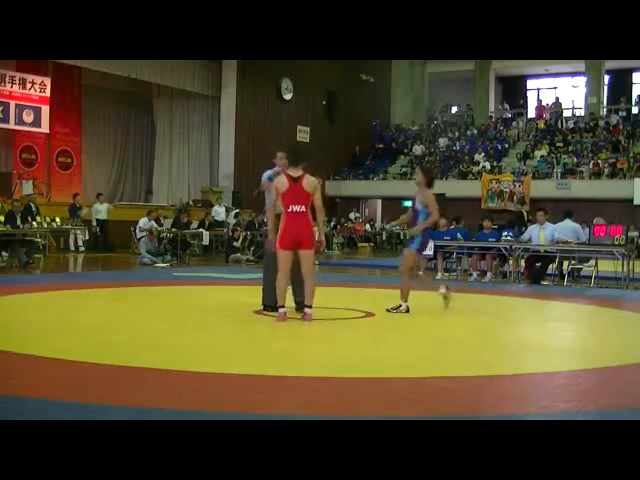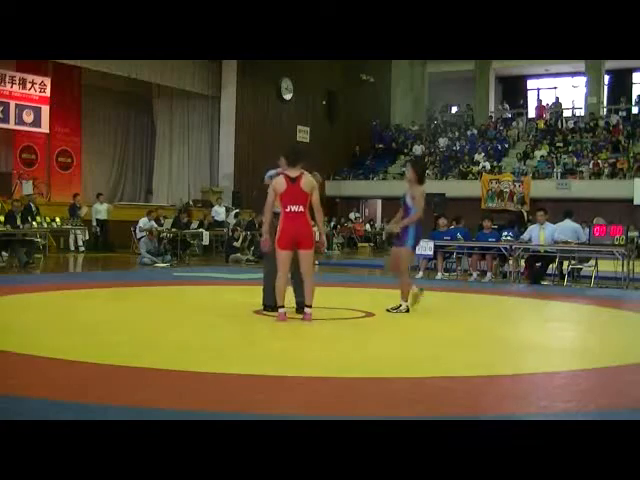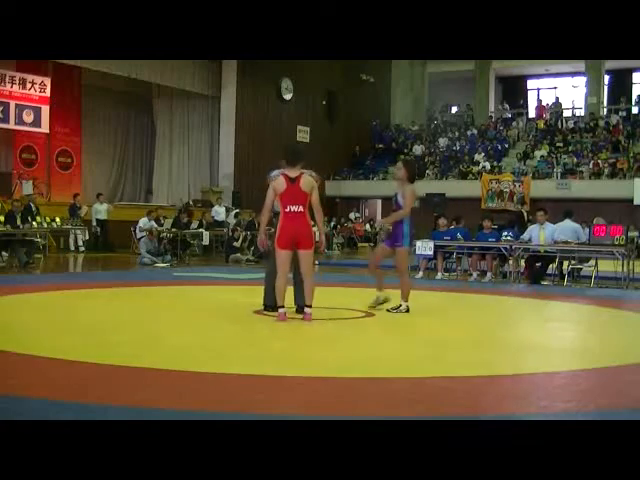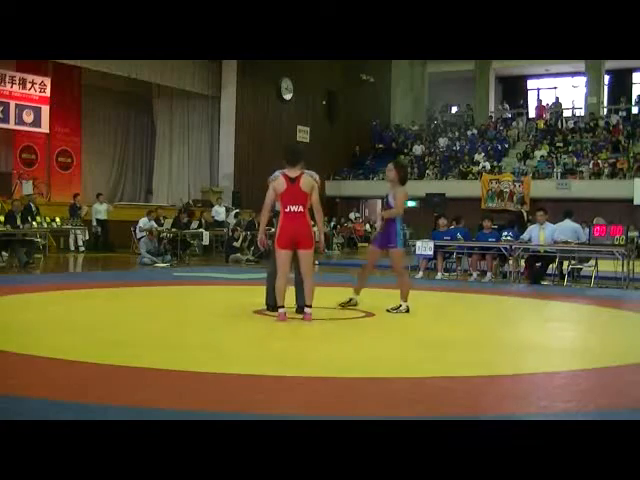
dt=0.1s
person 1, frame 1
left shoulder: (278, 181)
right shoulder: (312, 182)
left elbow: (271, 210)
right elbow: (319, 210)
left wrist: (271, 233)
right wrist: (321, 233)
left hip: (287, 229)
right hip: (306, 230)
left knee: (283, 274)
right knee: (308, 274)
left ankle: (281, 311)
right ankle: (308, 311)
person 1, frame 2
left shoulder: (276, 181)
right shoulder: (310, 181)
left elbow: (268, 210)
right elbow: (317, 209)
left wrist: (265, 233)
right wrist: (322, 233)
left hip: (285, 229)
right hip: (304, 229)
left knee: (282, 273)
right knee: (307, 274)
left ankle: (281, 311)
right ankle: (308, 311)
person 1, frame 3
left shoulder: (276, 182)
right shoulder: (310, 181)
left elbow: (266, 209)
right elbow: (317, 209)
left wrist: (262, 233)
right wrist: (322, 233)
left hip: (285, 229)
right hip: (304, 229)
left knee: (282, 273)
right knee: (307, 274)
left ankle: (281, 311)
right ankle: (308, 311)
person 1, frame 4
left shoulder: (276, 182)
right shoulder: (310, 181)
left elbow: (266, 209)
right elbow: (317, 209)
left wrist: (261, 232)
right wrist: (321, 233)
left hip: (285, 229)
right hip: (304, 229)
left knee: (282, 273)
right knee: (307, 274)
left ankle: (281, 311)
right ankle: (308, 311)
person 2, frame 1
right shoulder: (270, 174)
right elbow: (265, 185)
right wrist: (274, 175)
right hip: (275, 220)
left knee: (296, 262)
right knee: (271, 262)
left ankle: (300, 301)
right ankle: (269, 302)
person 2, frame 2
right shoulder: (274, 175)
right elbow: (268, 181)
right wrist: (277, 174)
right hip: (276, 220)
left knee: (298, 263)
right knee: (272, 262)
left ankle: (301, 302)
right ankle: (269, 302)
person 2, frame 3
left shoulder: (306, 175)
right shoulder: (278, 174)
left elbow: (314, 179)
right elbow: (271, 179)
left wrist: (314, 178)
right wrist: (276, 176)
right hip: (280, 219)
left knee: (299, 263)
right knee: (274, 262)
left ankle: (301, 304)
right ankle: (270, 302)
person 2, frame 4
left shoulder: (309, 176)
right shoulder: (281, 175)
left elbow: (316, 185)
right elbow: (271, 181)
left wrist: (315, 182)
right wrist: (274, 179)
left knee: (301, 264)
right knee: (276, 262)
left ankle: (301, 304)
right ankle: (272, 302)
person 3, frame 1
left shoulder: (427, 195)
right shoulder: (418, 194)
left elbow: (435, 215)
right elbow: (409, 215)
left wrist: (419, 227)
right wrist: (396, 223)
left hip: (419, 237)
right hip: (416, 237)
left knee: (403, 271)
right knee: (411, 271)
left ankle: (403, 305)
right ankle: (442, 289)
person 3, frame 2
left shoulder: (418, 191)
right shoulder: (409, 190)
left elbow: (418, 213)
left wrist: (400, 224)
right wrist: (392, 223)
left hip: (410, 233)
right hip: (403, 233)
left knee: (402, 270)
right knee: (393, 266)
left ankle: (404, 304)
right ankle: (415, 289)
person 3, frame 3
left shoulder: (409, 189)
right shoulder: (400, 189)
left elbow: (405, 211)
left wrist: (386, 220)
right wrist: (387, 221)
left hip: (403, 232)
right hip: (394, 232)
left knee: (402, 270)
right knee: (373, 263)
left ankle: (404, 304)
right ankle: (381, 295)
person 3, frame 4
left shoulder: (400, 191)
right shoulder: (391, 191)
left elbow: (397, 211)
left wrist: (381, 215)
right wrist: (380, 229)
left hip: (395, 234)
right hip: (383, 233)
left knee: (399, 271)
right knee: (366, 267)
left ankle: (404, 304)
right ankle: (354, 298)
